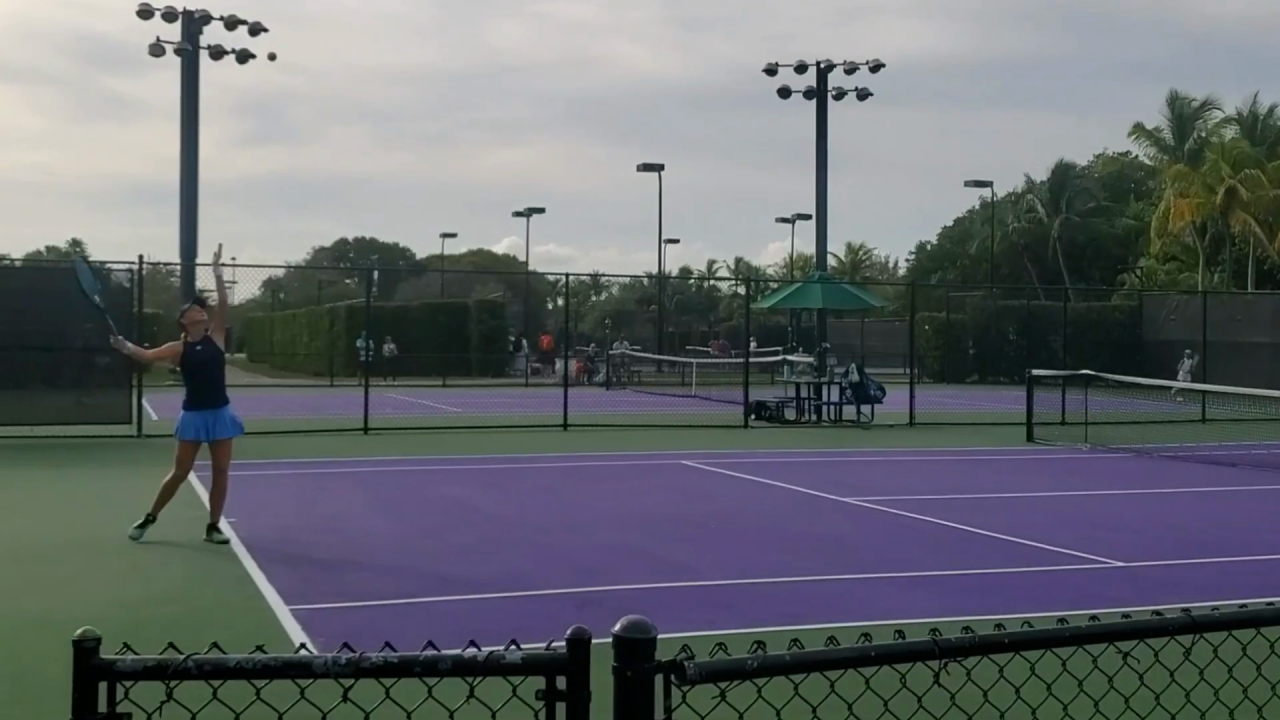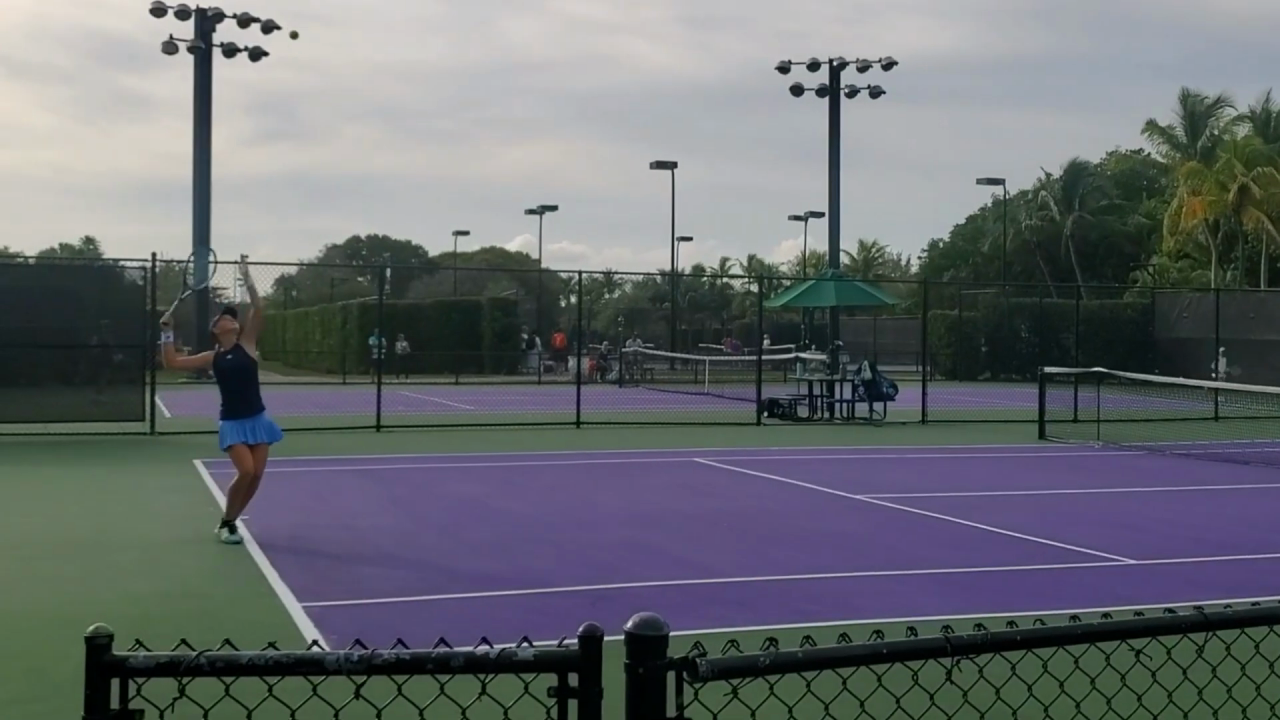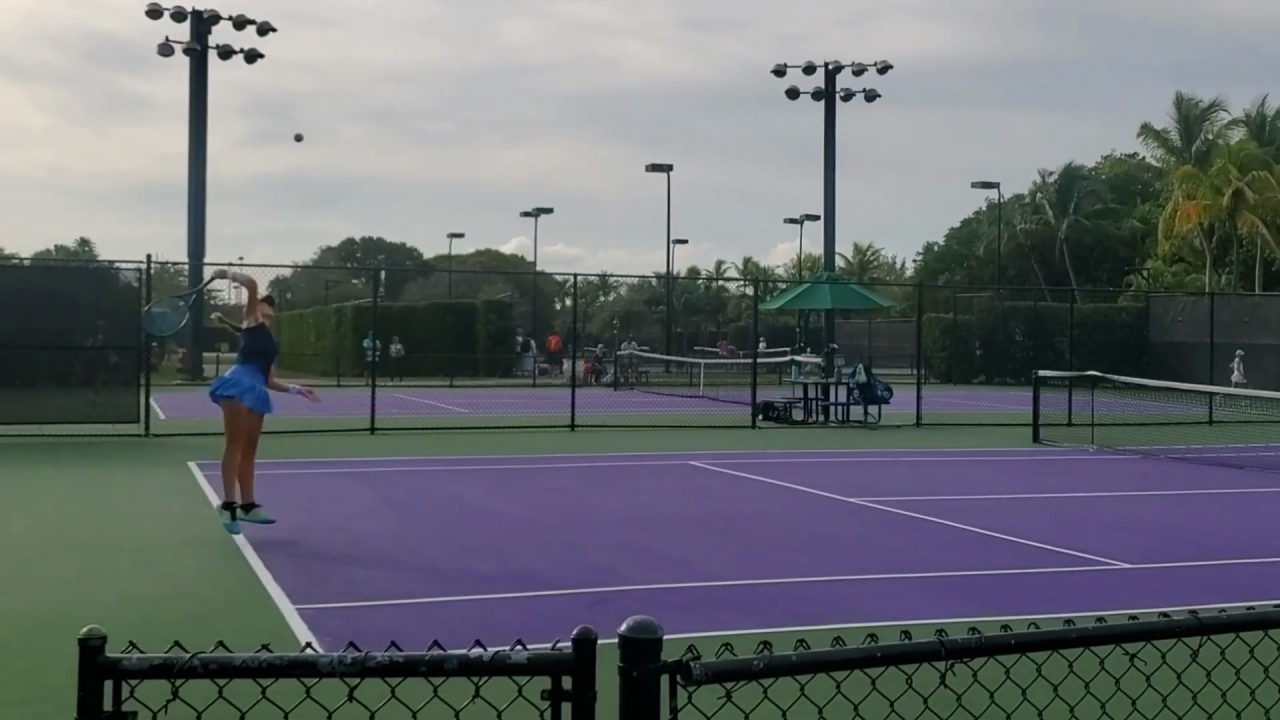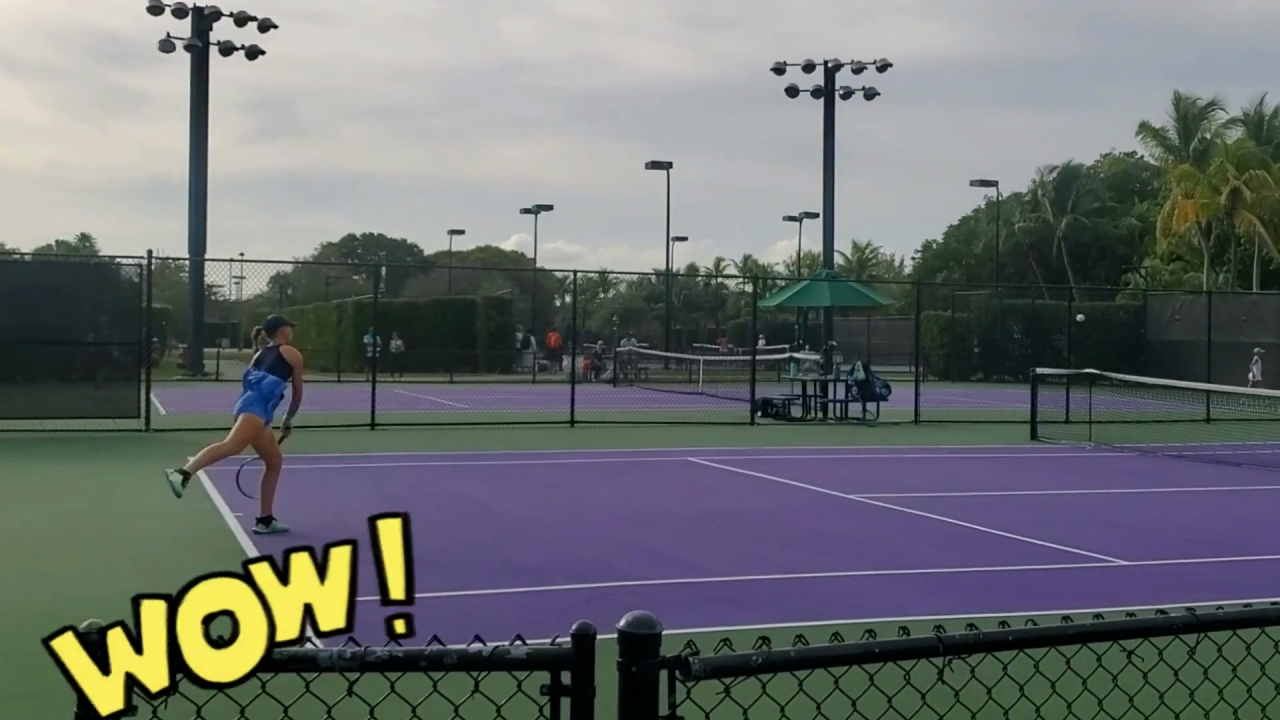
dt=0.3s
person 1, frame 1
left shoulder: (216, 337)
right shoulder: (178, 348)
left elbow: (223, 303)
right elbow: (146, 355)
left wrist: (217, 270)
right wrist: (123, 345)
left hip: (220, 414)
right hip: (193, 416)
left knee: (221, 473)
right knee: (179, 473)
left ankle: (214, 526)
right ankle: (148, 518)
person 1, frame 2
left shoulder: (247, 344)
right shoulder: (212, 358)
left elbow: (257, 311)
right elbow: (172, 363)
left wrist: (247, 278)
right wrist: (166, 333)
left hip: (257, 420)
right hip: (233, 424)
left knee: (256, 476)
right knee: (246, 472)
left ankle: (230, 522)
right ankle: (226, 522)
person 1, frame 3
left shoulder: (269, 340)
right shoulder: (254, 323)
left elbow: (269, 380)
right elbow: (251, 285)
left wrist: (294, 388)
right wrist: (230, 275)
left hip: (255, 389)
right hip: (239, 385)
left knee: (249, 449)
right knee: (235, 445)
left ankle: (248, 505)
right ankle: (228, 505)
person 1, frame 4
left shoulder: (260, 355)
right shoulder: (292, 353)
right elbow: (298, 393)
right wrist: (288, 421)
left hip: (253, 403)
right hip: (260, 403)
left knee: (275, 461)
right knee: (232, 446)
left ankle: (265, 520)
right ankle: (183, 474)
